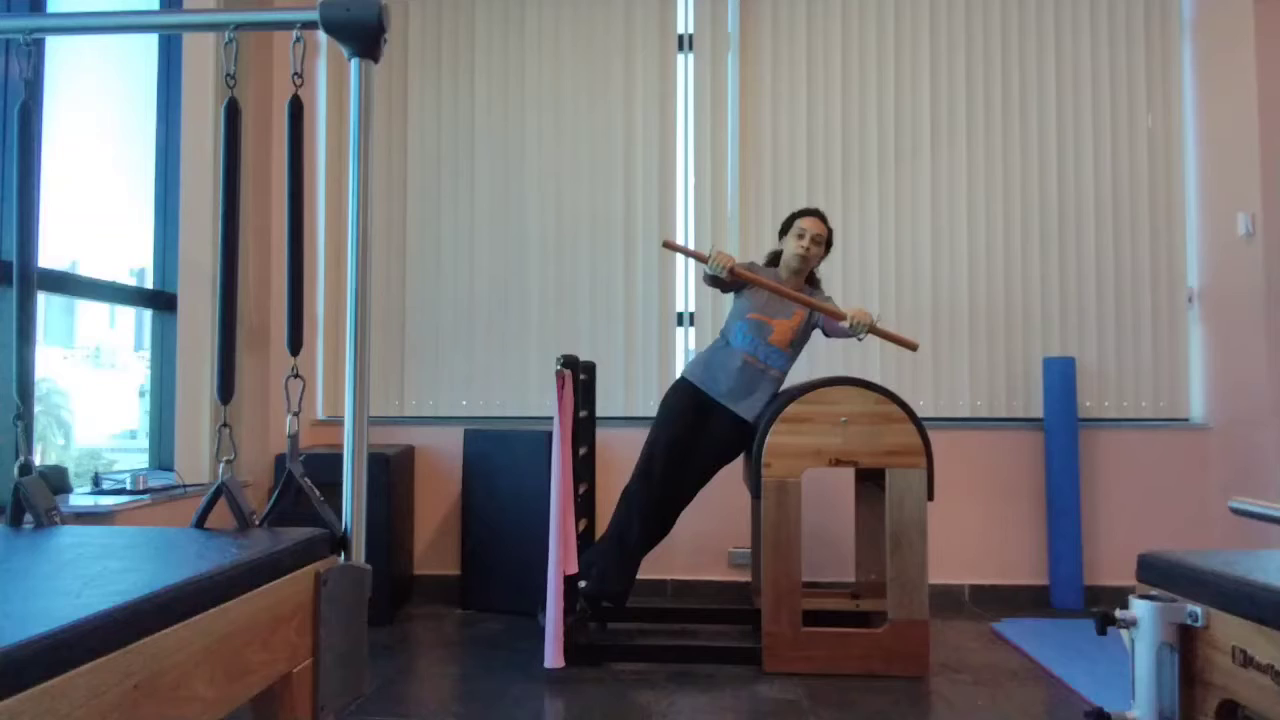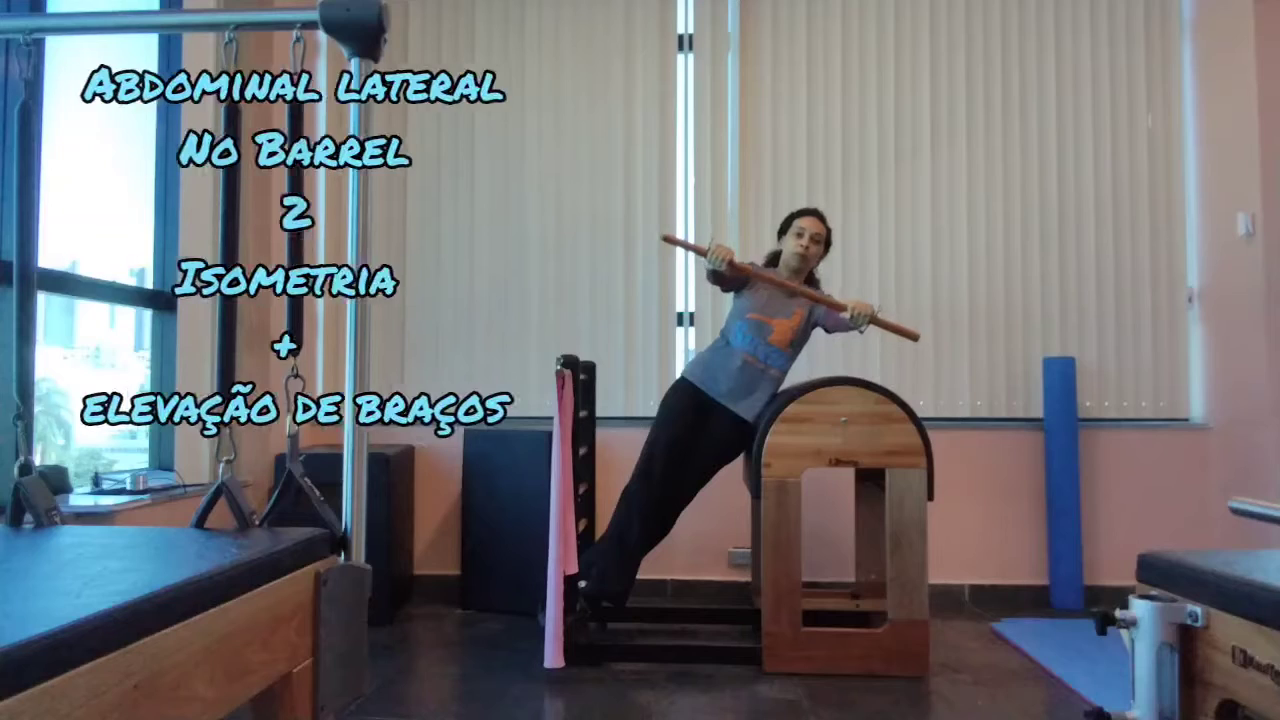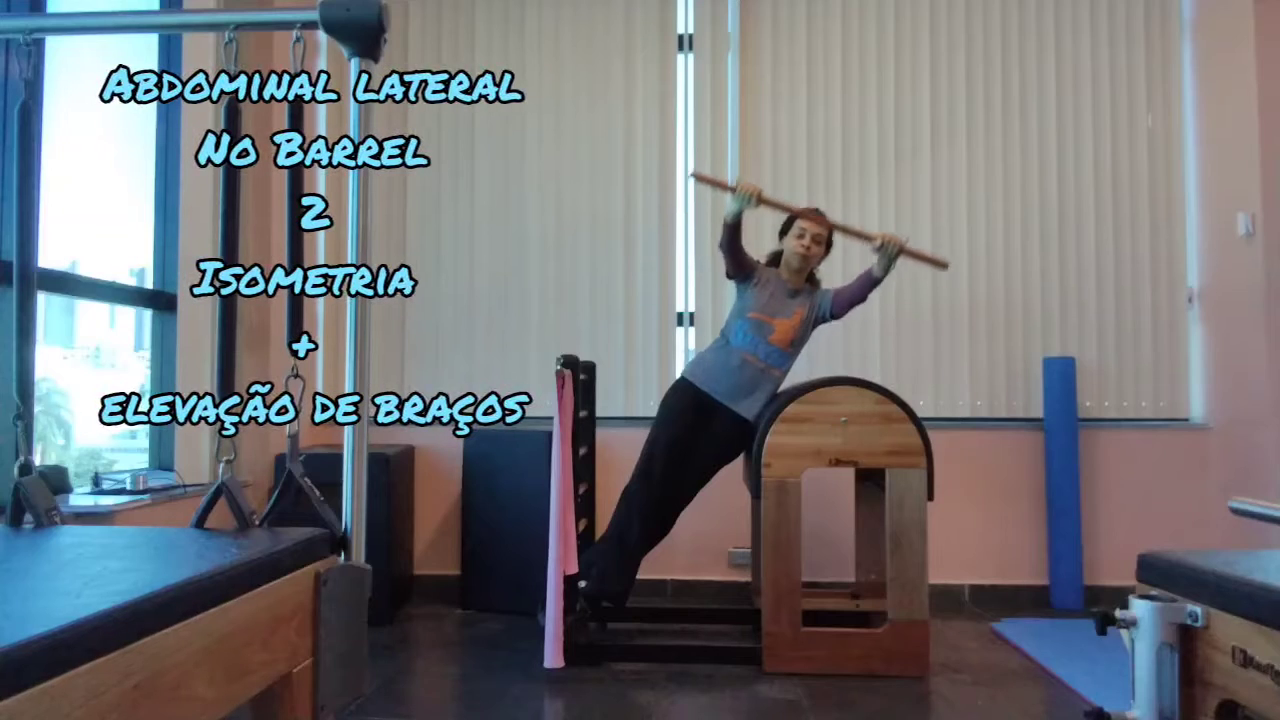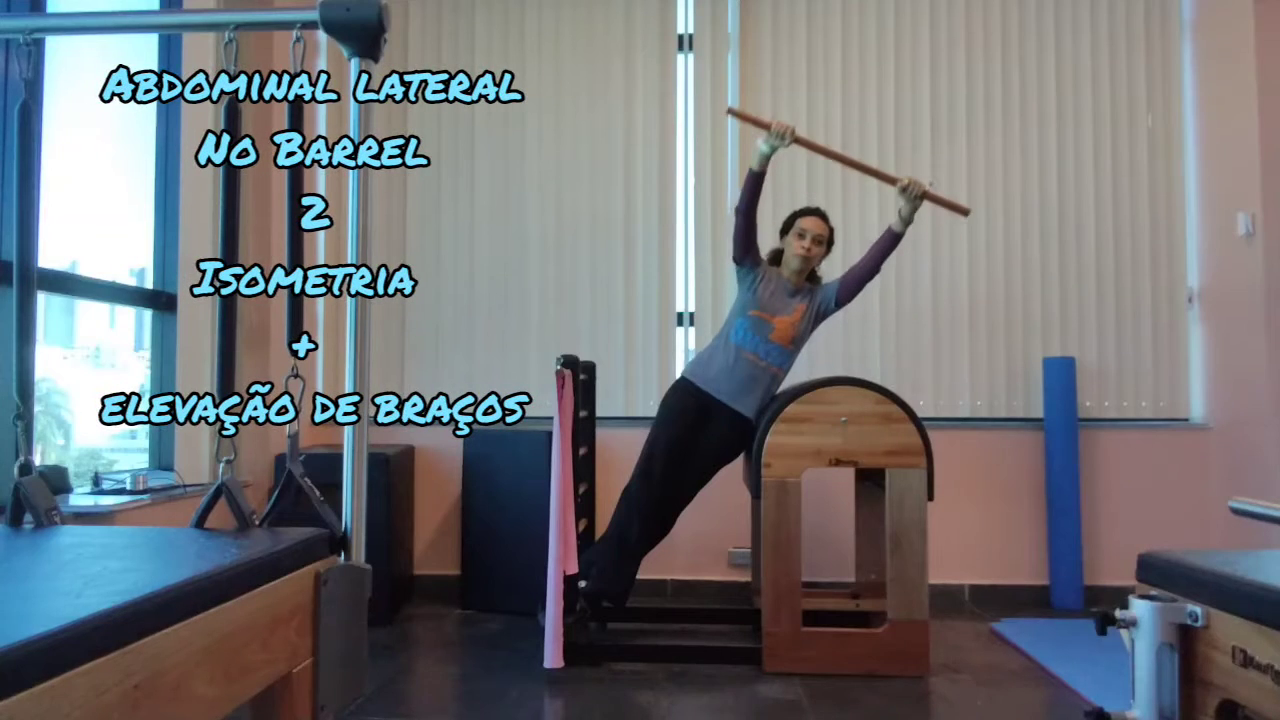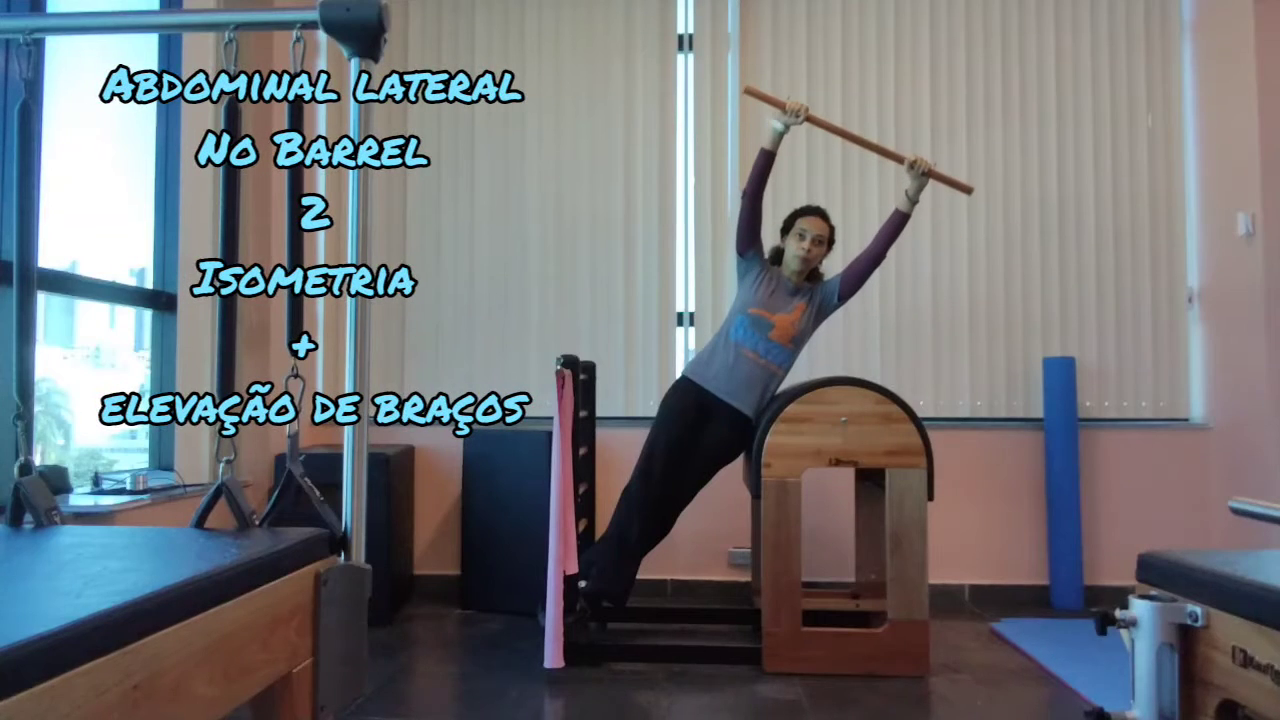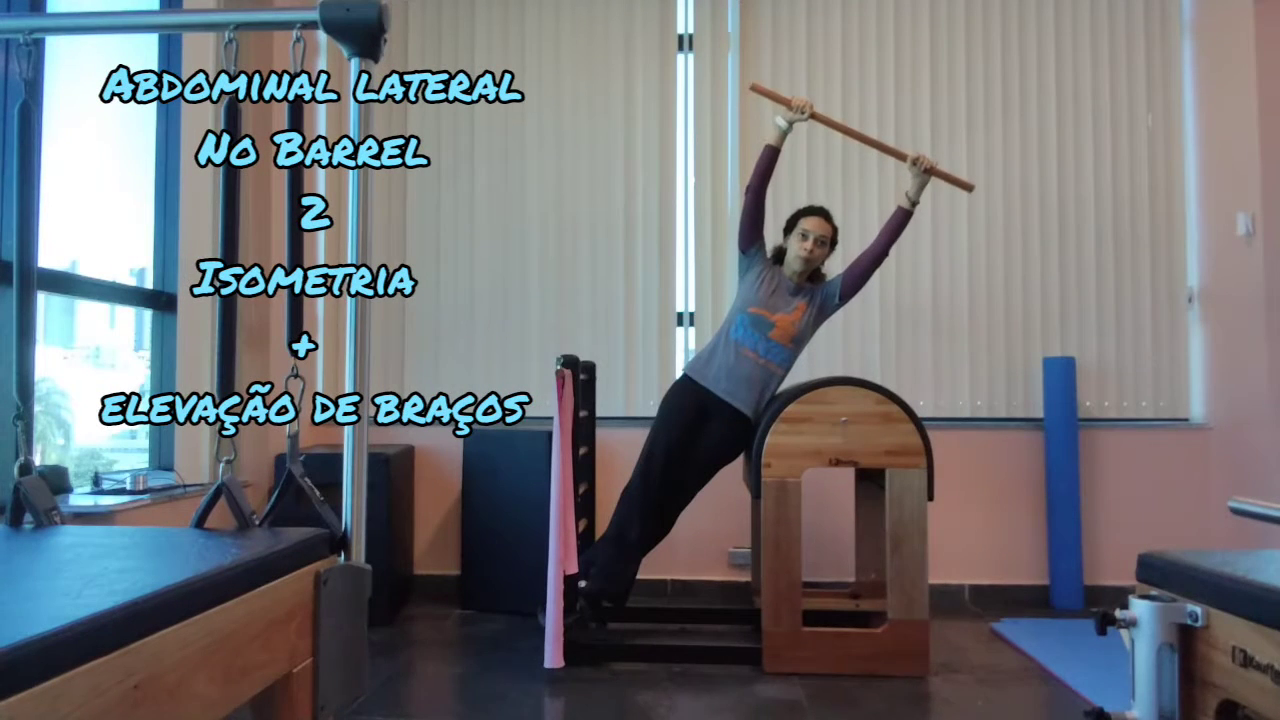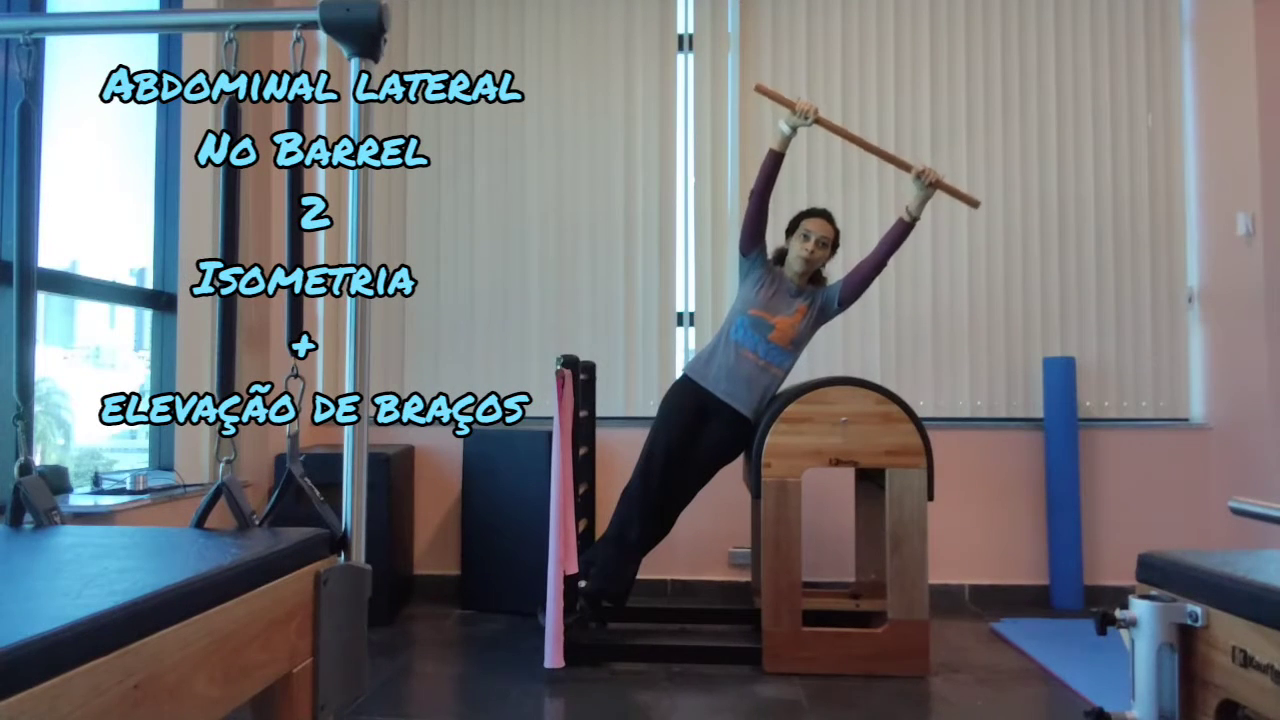
dt=0.3s
person 1, frame 1
left shoulder: (816, 301)
right shoulder: (753, 275)
left elbow: (835, 326)
right elbow: (715, 278)
left wrist: (856, 325)
right wrist: (715, 267)
left hip: (741, 414)
right hip: (697, 387)
left knee: (672, 499)
right knee: (648, 483)
left ankle: (604, 590)
right ankle: (593, 580)
person 1, frame 2
left shoulder: (814, 301)
right shoulder: (752, 276)
left elbow: (836, 320)
right elbow: (720, 276)
left wrist: (855, 318)
right wrist: (715, 262)
left hip: (741, 414)
right hip: (697, 387)
left knee: (672, 498)
right knee: (647, 483)
left ankle: (602, 587)
right ankle: (592, 579)
person 1, frame 3
left shoulder: (817, 302)
right shoulder: (754, 277)
left elbow: (854, 294)
right elbow: (730, 249)
left wrist: (883, 265)
right wrist: (736, 209)
left hip: (742, 415)
right hip: (697, 387)
left knee: (673, 498)
right knee: (649, 483)
left ankle: (604, 588)
right ankle: (592, 580)
person 1, frame 4
left shoulder: (820, 299)
right shoulder: (754, 273)
left elbow: (870, 265)
right elbow: (744, 214)
left wrist: (905, 216)
right wrist: (765, 153)
left hip: (740, 414)
right hip: (697, 387)
left knee: (671, 499)
right knee: (648, 483)
left ankle: (602, 588)
right ankle: (592, 579)
person 1, frame 5
left shoulder: (822, 297)
right shoulder: (755, 270)
left elbow: (874, 254)
right elbow: (750, 199)
left wrist: (910, 197)
right wrist: (778, 132)
left hip: (740, 413)
right hip: (697, 386)
left knee: (672, 498)
right knee: (648, 483)
left ankle: (601, 588)
right ankle: (592, 580)
person 1, frame 6
left shoulder: (823, 297)
right shoulder: (757, 268)
left elbow: (876, 253)
right elbow: (753, 196)
left wrist: (912, 194)
right wrist: (782, 128)
left hip: (740, 413)
right hip: (697, 385)
left knee: (671, 500)
right knee: (647, 484)
left ankle: (600, 589)
right ankle: (591, 579)
person 1, frame 7
left shoulder: (822, 302)
right shoulder: (757, 269)
left elbow: (874, 263)
right elbow: (757, 200)
left wrist: (915, 208)
right wrist: (786, 135)
left hip: (739, 415)
right hip: (697, 386)
left knee: (669, 500)
right knee: (647, 483)
left ankle: (601, 587)
right ankle: (593, 579)
